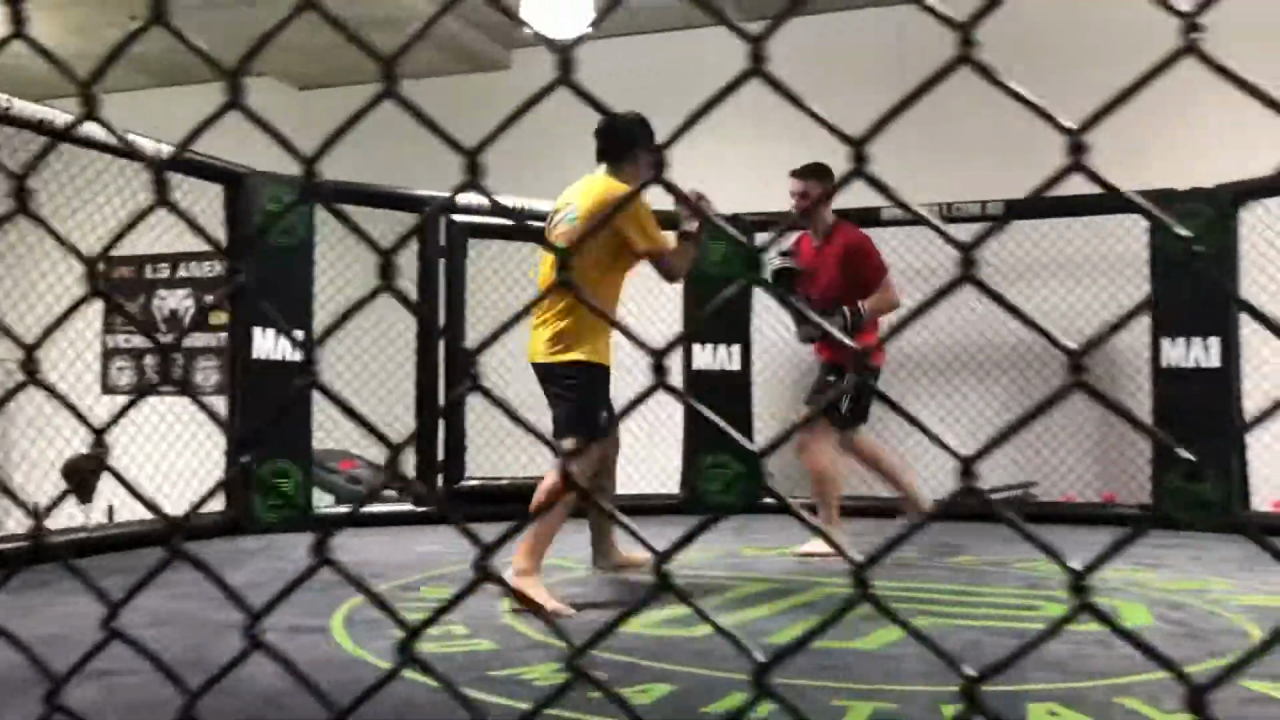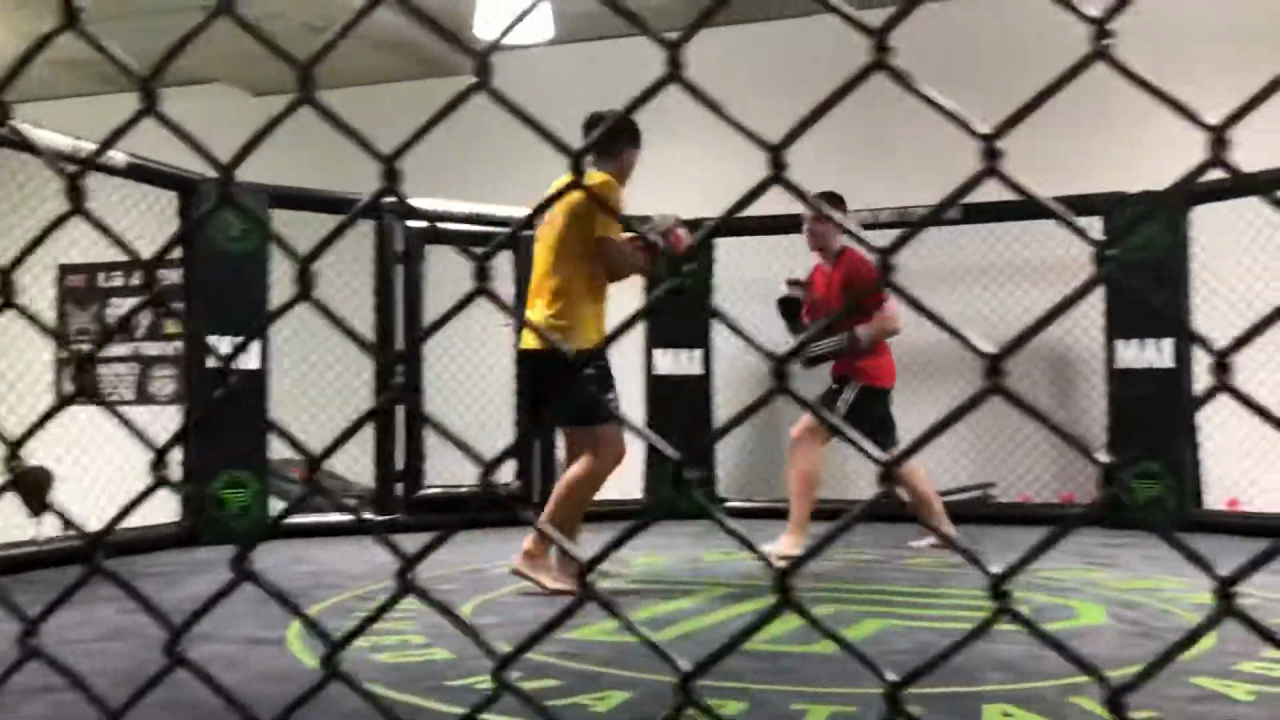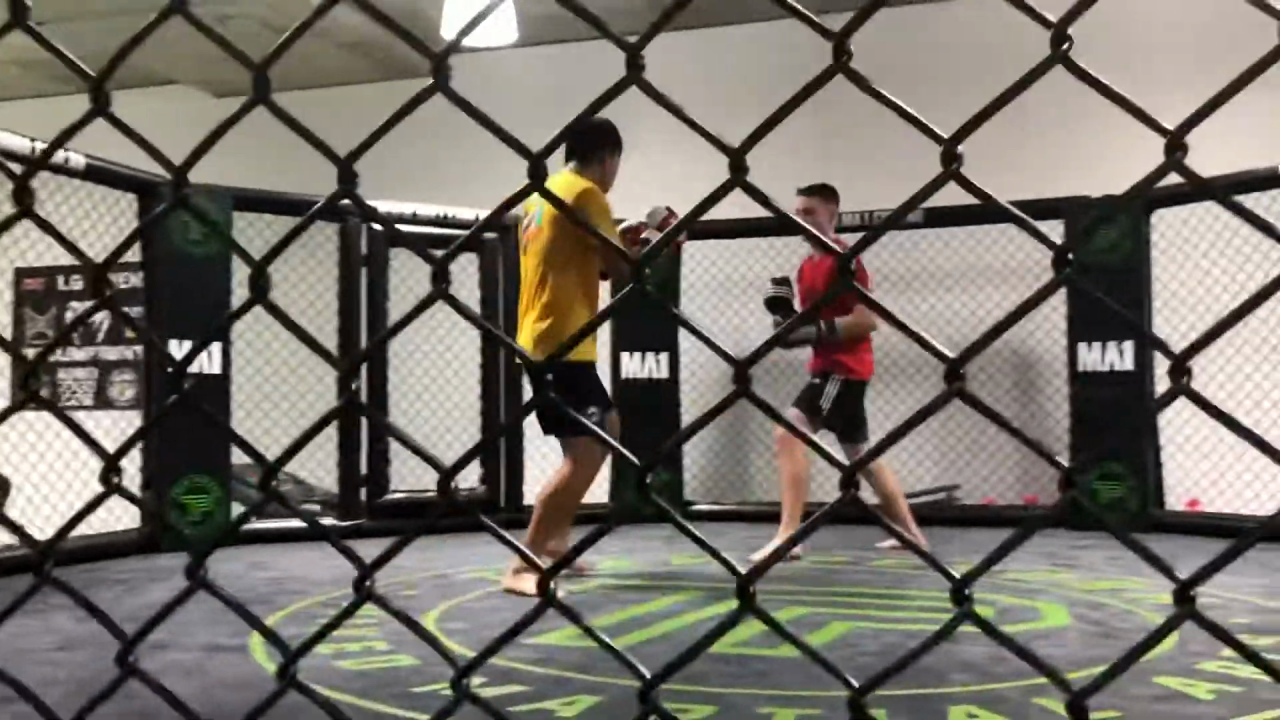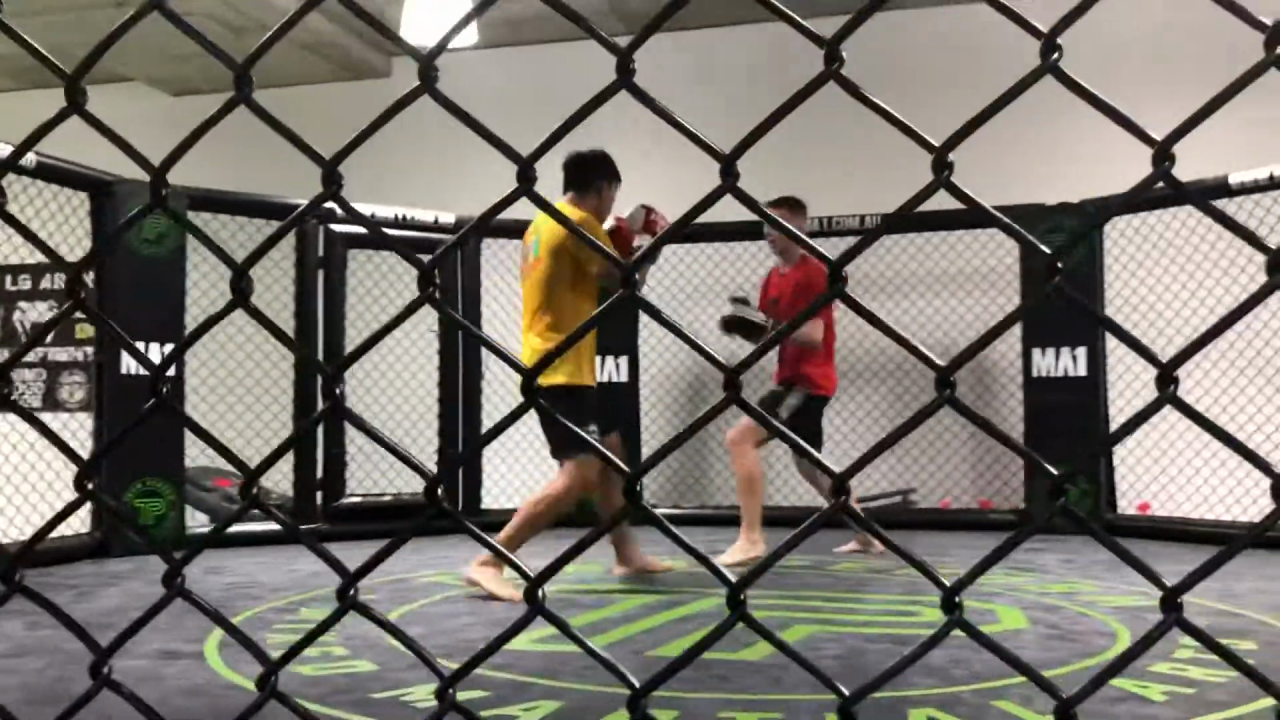
dt=0.2s
person 1, frame 1
left shoulder: (576, 193)
right shoulder: (625, 196)
right elbow: (673, 268)
right wrist: (692, 230)
left hip: (554, 342)
right hip: (577, 347)
left knee: (600, 446)
right knee: (581, 459)
left ankle: (605, 548)
right ankle: (525, 566)
person 1, frame 2
left shoulder: (563, 187)
right shoulder: (601, 186)
right elbow: (620, 264)
left wrist: (635, 252)
left hip: (543, 336)
right hip: (572, 338)
left knee: (582, 445)
right knee: (604, 449)
left ankle: (561, 553)
right ankle: (534, 551)
person 1, frame 3
left shoulder: (542, 195)
right shoulder: (585, 193)
right elbow: (619, 268)
left wrist: (619, 250)
left hip: (543, 342)
right hip: (561, 346)
left knee: (605, 430)
right knee: (582, 457)
left ankle: (555, 543)
right ankle: (520, 567)
person 1, frame 4
left shoulder: (542, 225)
right shoulder: (577, 224)
right elbow: (615, 284)
left wrist: (608, 246)
left hip: (562, 367)
right hip: (560, 371)
left knee: (611, 453)
right knee: (577, 476)
left ankle: (627, 554)
right ankle: (487, 563)
person 2, frame 1
left shoulder: (853, 242)
right shoulder: (799, 246)
left elbow: (890, 298)
right elbow: (802, 307)
left wrist: (844, 318)
right wrist: (784, 284)
left hip: (856, 355)
right hip: (834, 356)
left knee: (810, 435)
right knee: (849, 437)
left ankle: (831, 533)
right ankle: (916, 501)
person 2, frame 2
left shoulder: (856, 267)
right shoulder: (816, 275)
left elbow: (890, 324)
right elbow: (809, 334)
left wrist: (840, 343)
right wrist: (794, 313)
left hip: (865, 376)
right hip: (856, 376)
left knee: (803, 437)
right knee: (893, 455)
left ankle: (794, 538)
right ankle: (943, 527)
person 2, frame 3
left shoulder: (842, 261)
right shoulder: (807, 266)
left elbow: (866, 321)
right elbow: (807, 320)
left wrist: (814, 328)
right wrist: (785, 308)
left hip: (844, 368)
right hip: (829, 368)
left knee: (788, 436)
right knee: (856, 452)
left ankle: (787, 537)
right ankle: (910, 531)
person 2, frame 4
left shoulder: (812, 273)
right shoulder: (773, 277)
left elbow: (812, 337)
right elbow: (769, 331)
left wrist: (760, 323)
right wrist: (750, 322)
left hip: (807, 381)
right hip: (805, 381)
left knee: (740, 438)
right knee: (807, 463)
left ankle: (750, 540)
right ankle: (866, 536)
